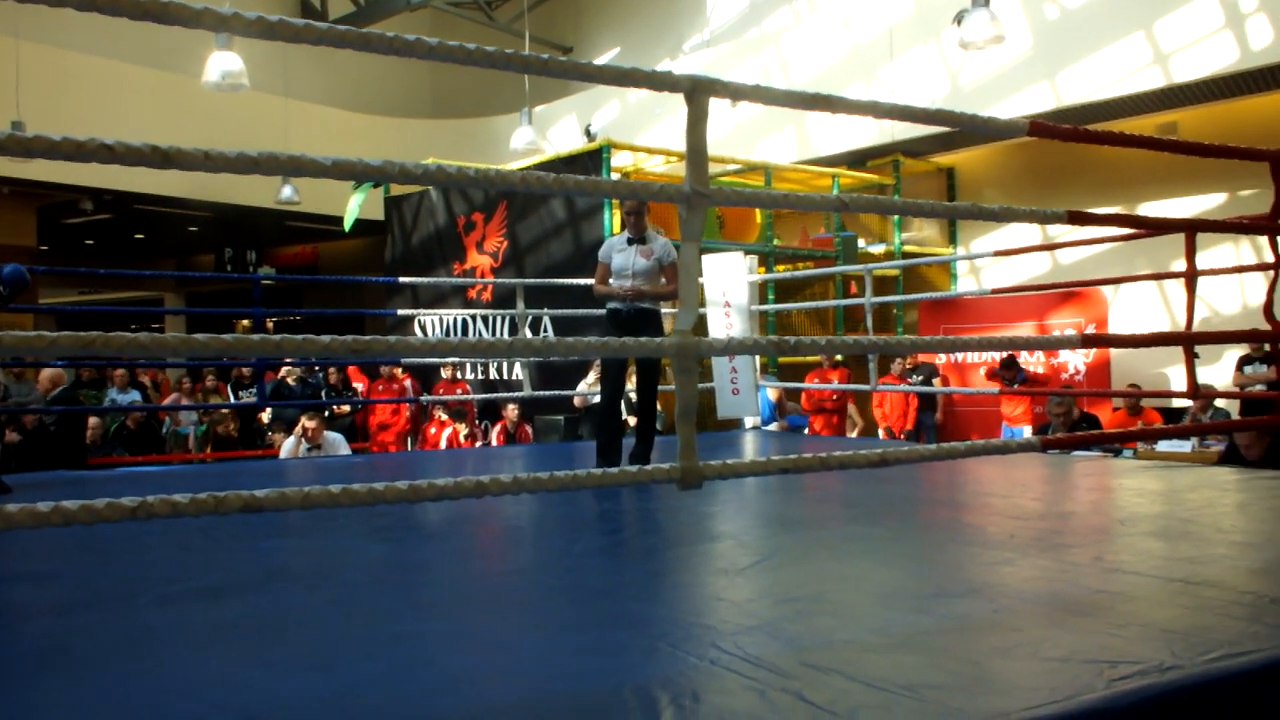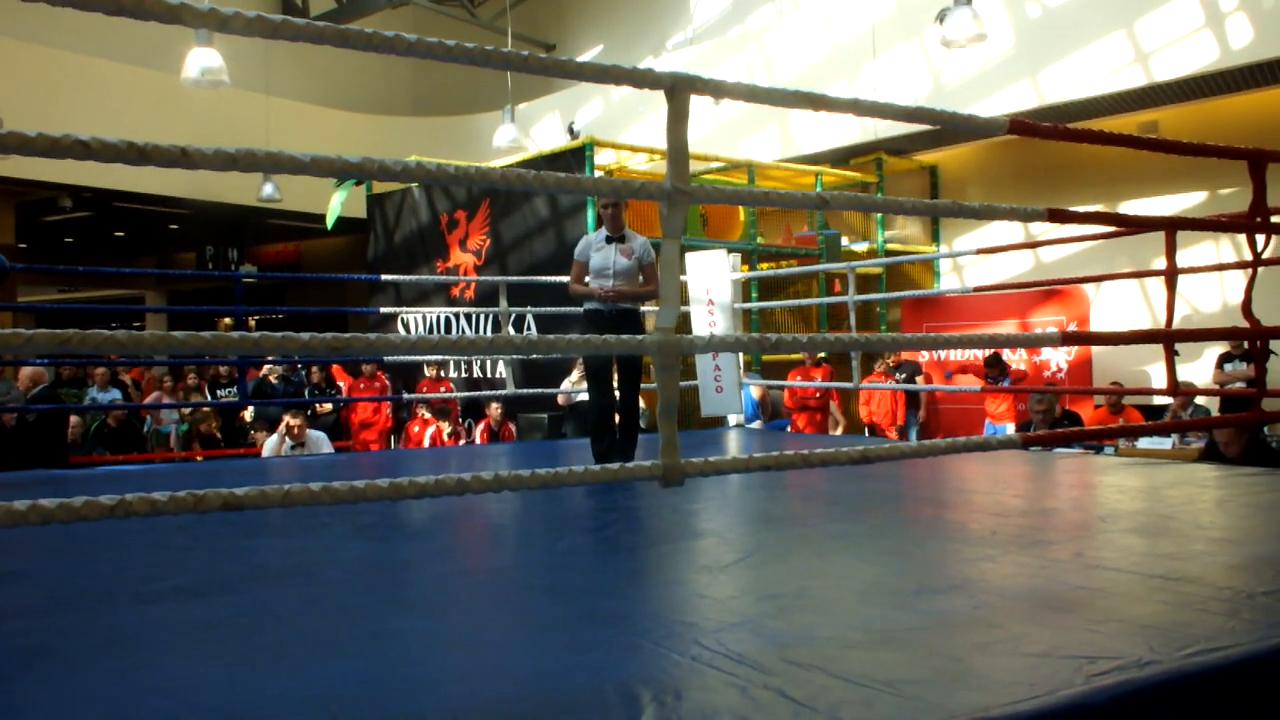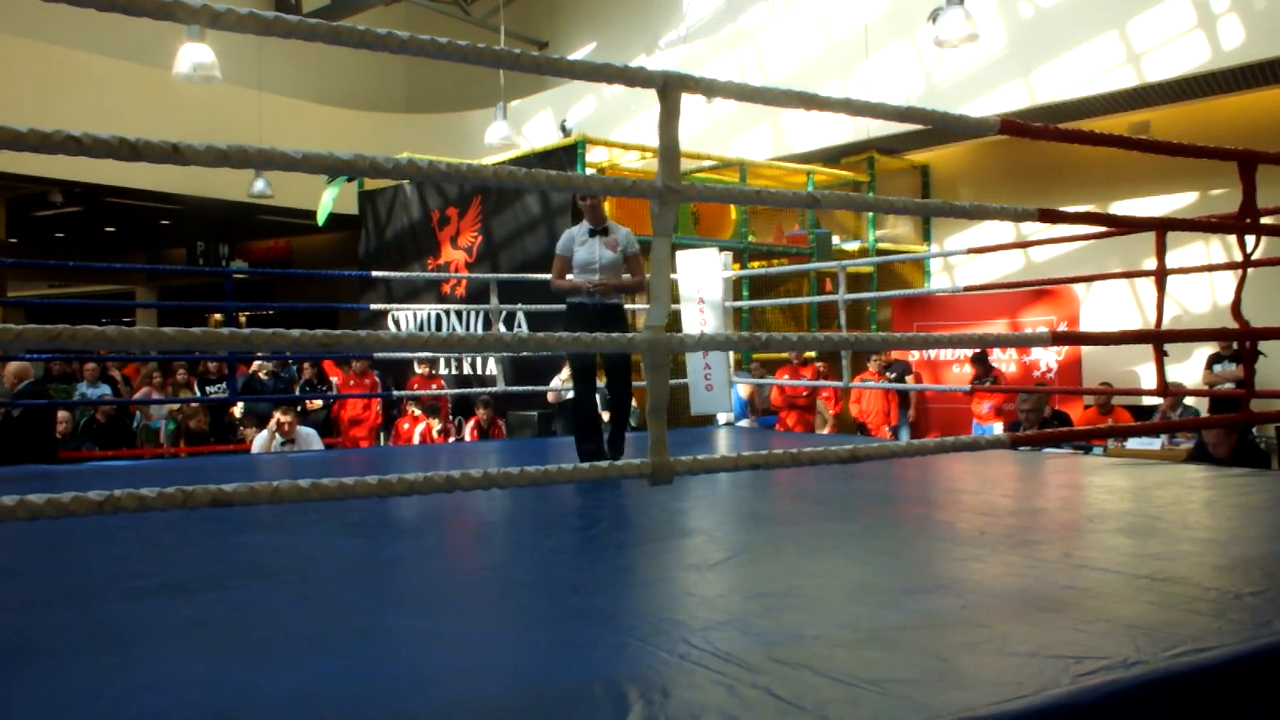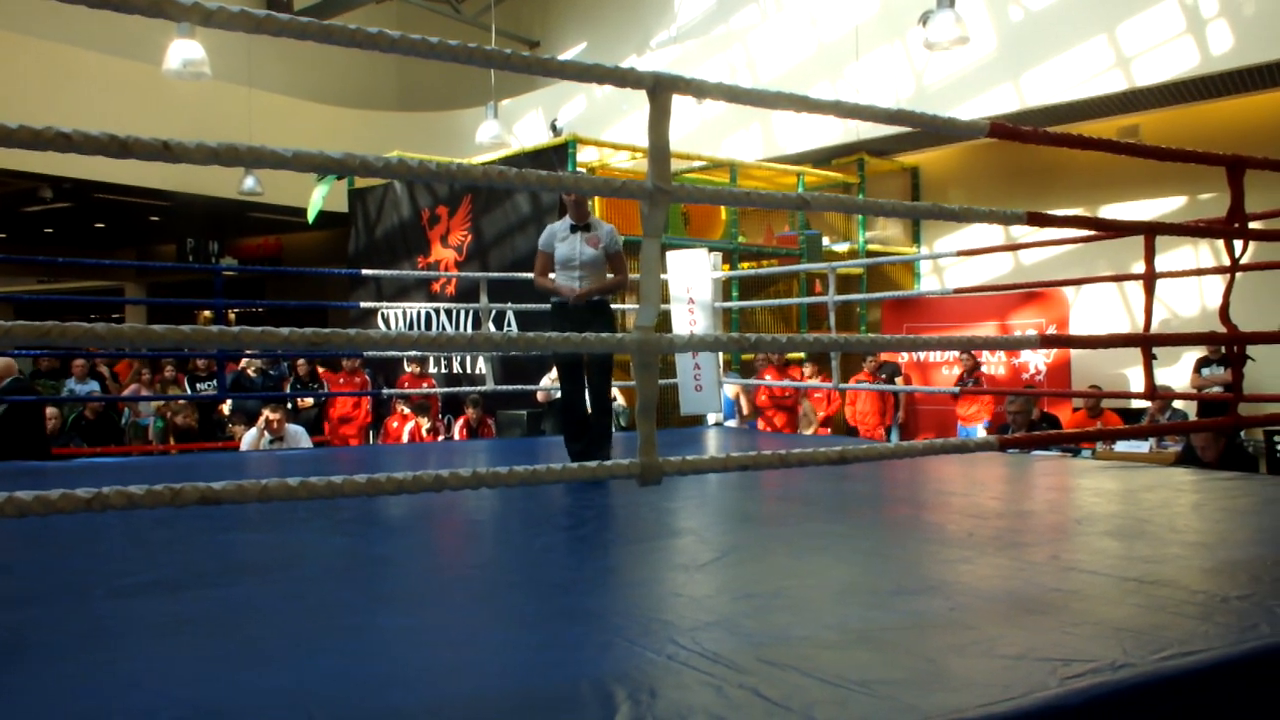
dt=0.3s
person 1, frame 1
left shoulder: (662, 245)
right shoulder: (611, 245)
left elbow: (675, 289)
right elbow: (598, 287)
left wrist: (645, 293)
right wrist: (615, 291)
left hip: (647, 321)
right hip: (616, 320)
left knee: (647, 392)
right knee: (610, 390)
left ankle: (641, 459)
right ankle: (607, 460)
person 1, frame 2
left shoulder: (640, 244)
right shoulder: (588, 242)
left elbow: (653, 289)
right elbow: (573, 286)
left wrist: (625, 293)
right wrist: (594, 292)
left hip: (628, 320)
right hip: (595, 321)
left knee: (629, 391)
right knee: (600, 391)
left ankle: (624, 457)
right ankle: (605, 458)
person 1, frame 3
left shoulder: (624, 235)
right shoulder: (570, 237)
left elbow: (640, 281)
right elbow: (556, 282)
left wrist: (613, 284)
right wrist: (581, 285)
left hip: (612, 314)
right hip: (579, 315)
left knee: (620, 383)
right knee: (584, 386)
left ankle: (616, 450)
right ankle: (592, 457)
person 1, frame 4
left shoulder: (607, 232)
right shoulder: (552, 232)
left elbow: (622, 278)
right elbow: (539, 278)
left wrist: (595, 289)
right wrist: (561, 289)
left hip: (598, 313)
right hip: (564, 313)
left knee: (599, 382)
right knee: (571, 387)
left ankle: (600, 452)
right ankle: (581, 456)
